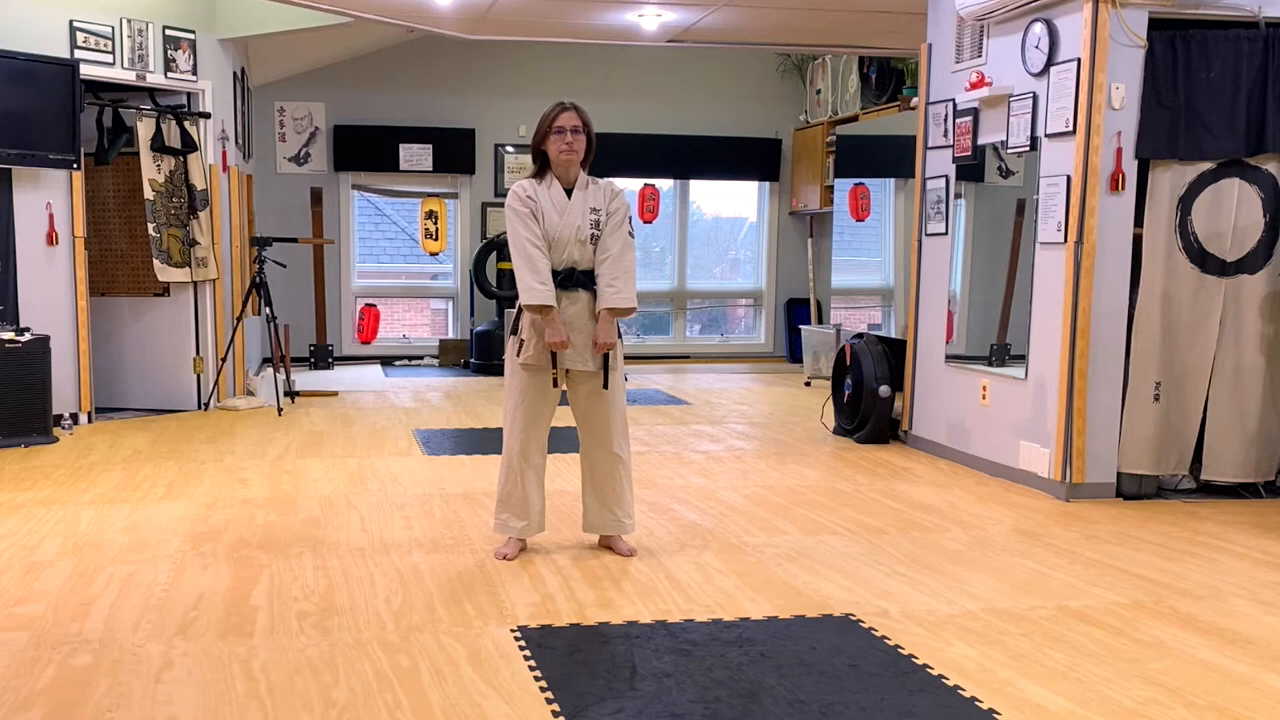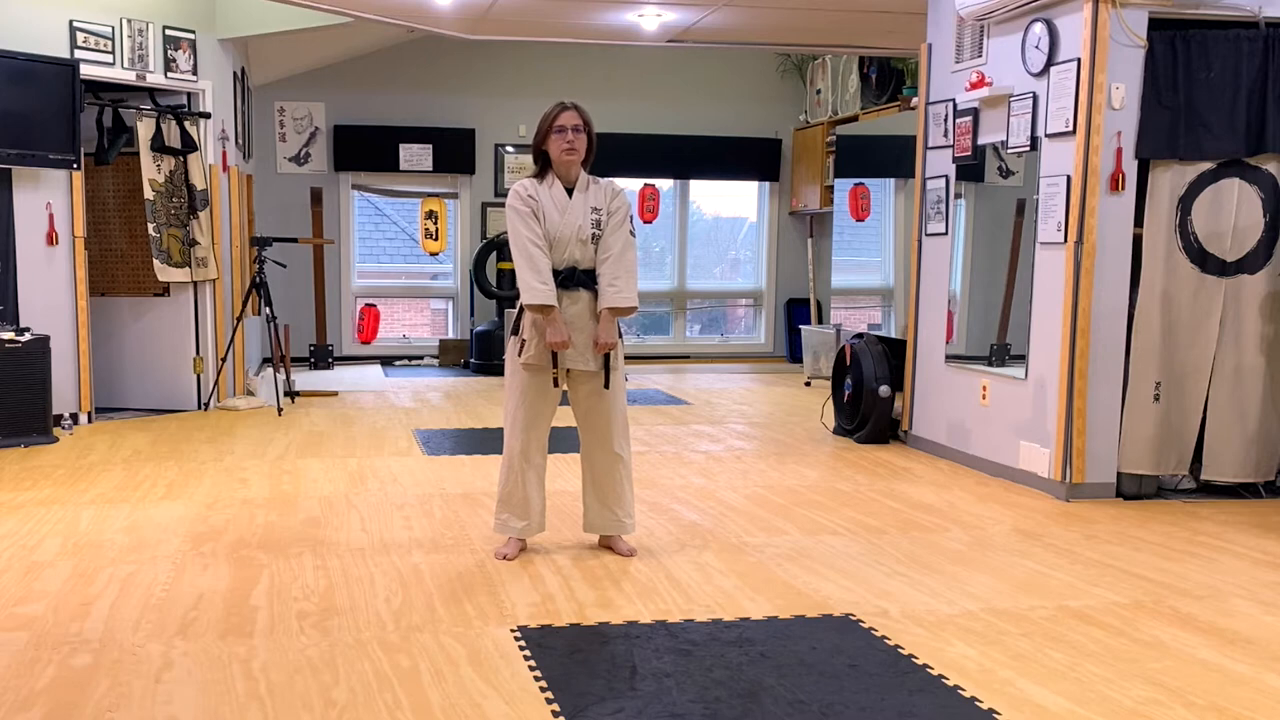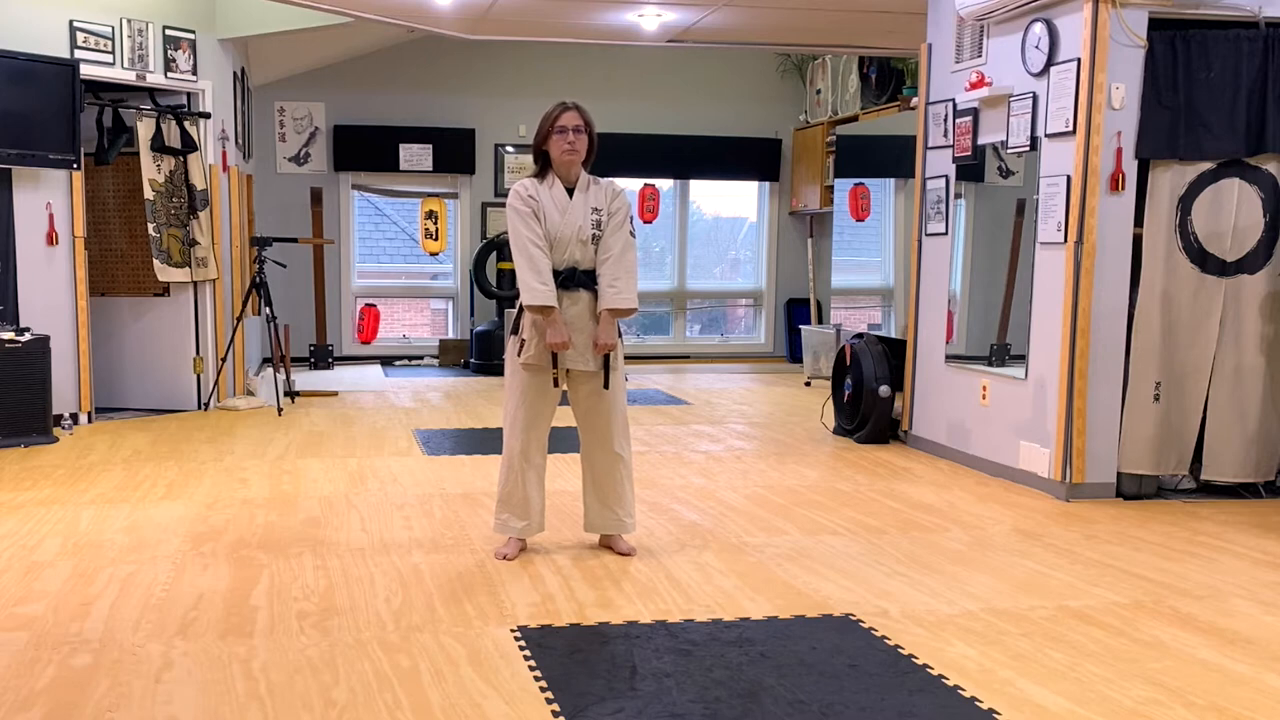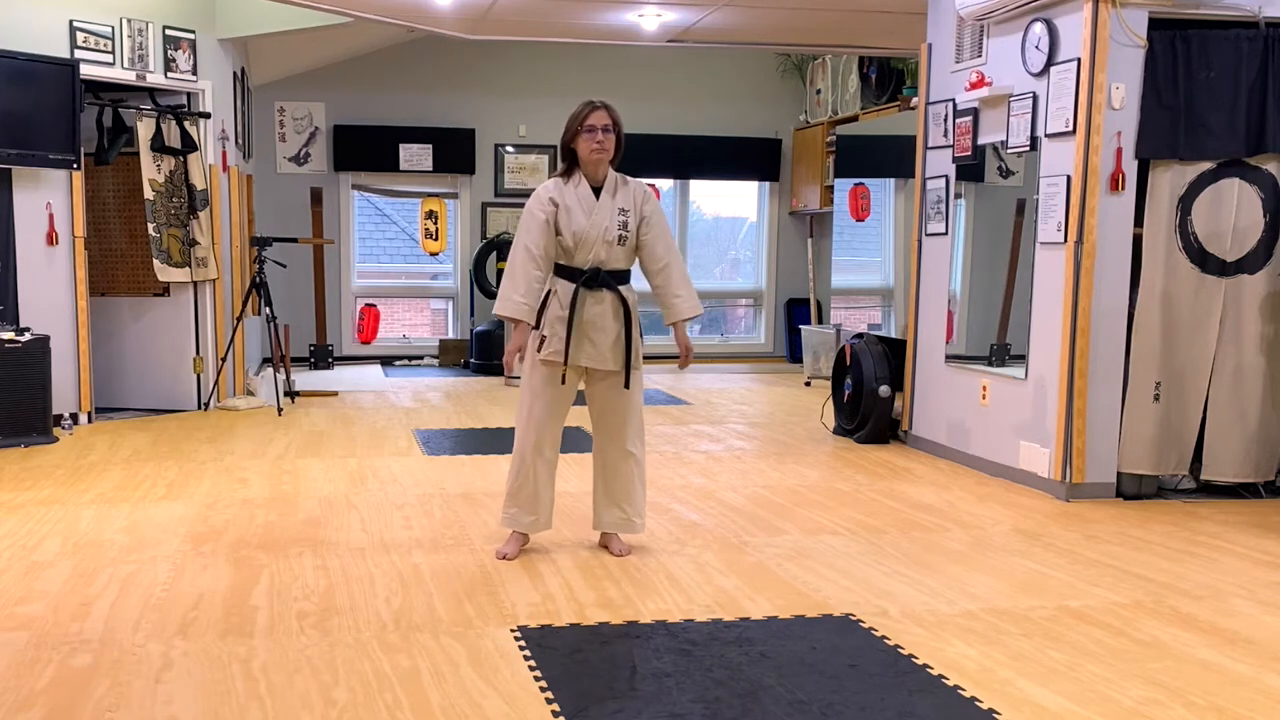
dt=0.5s
person 1, frame 1
left shoulder: (610, 197)
right shoulder: (524, 195)
left elbow: (615, 261)
right elbow: (531, 261)
left wrist: (607, 321)
right wrist: (551, 321)
left hip: (595, 319)
right hip: (538, 319)
left knee: (606, 431)
right knee: (524, 431)
left ankle: (609, 526)
right ankle: (518, 529)
person 1, frame 2
left shoulder: (610, 196)
right shoulder: (525, 194)
left elbow: (617, 260)
right elbow: (532, 261)
left wrist: (607, 321)
right wrist: (553, 321)
left hip: (596, 318)
right hip: (540, 318)
left knee: (607, 430)
right knee: (525, 431)
left ankle: (609, 527)
right ankle: (518, 529)
person 1, frame 3
left shoulder: (611, 196)
right shoulder: (526, 194)
left elbow: (617, 261)
right elbow: (532, 261)
left wrist: (607, 323)
right wrist: (553, 322)
left hip: (595, 319)
right hip: (539, 320)
left knee: (607, 430)
right knee: (525, 431)
left ankle: (609, 527)
right ankle: (518, 529)
person 1, frame 4
left shoulder: (638, 196)
right shoulder: (551, 195)
left elbow: (662, 261)
right elbow: (529, 260)
left wrist: (679, 326)
right wrist: (521, 327)
left hip: (616, 319)
right hip: (561, 318)
left knee: (620, 432)
right knee: (537, 428)
left ankle: (611, 527)
right ankle: (523, 526)
